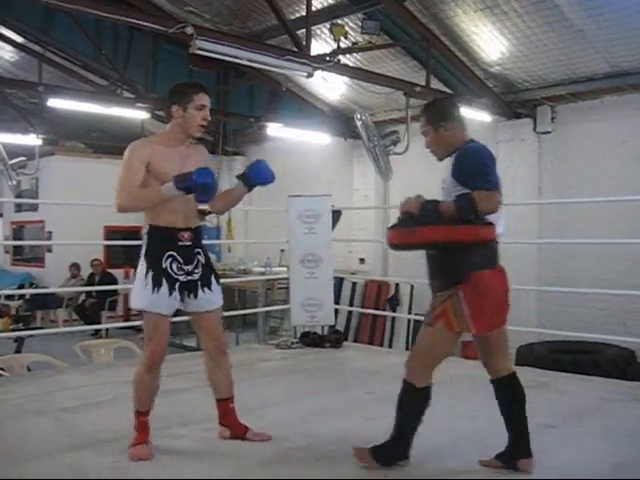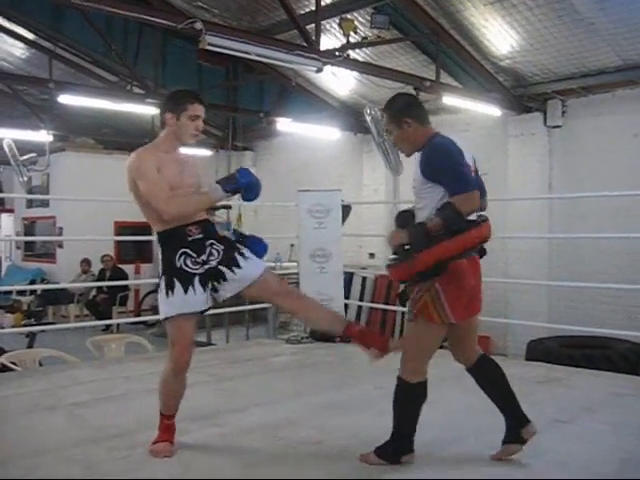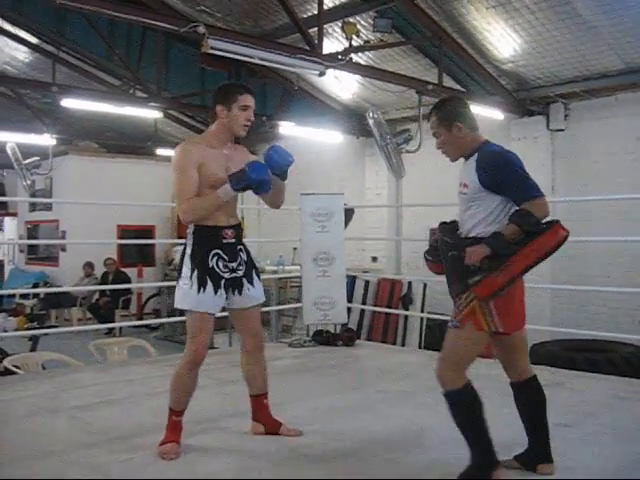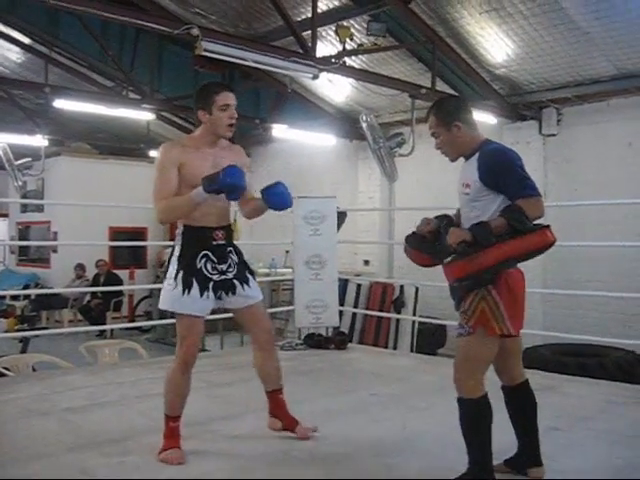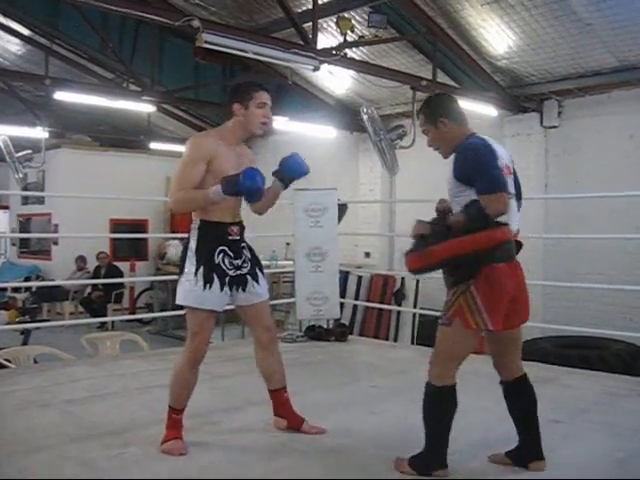
dt=0.4s
person 1, frame 1
left shoulder: (472, 155)
right shoulder: (476, 157)
left elbow: (489, 202)
left wrist: (426, 208)
right wrist: (432, 210)
left hip: (465, 281)
right hip: (488, 273)
left knee: (418, 367)
right knee: (498, 366)
left ankle: (394, 450)
right ankle: (519, 451)
person 1, frame 2
left shoulder: (438, 151)
right shoulder: (448, 151)
left elbow: (468, 201)
right elbow: (471, 204)
left wrist: (411, 235)
right wrist: (421, 218)
left hip: (442, 271)
right hip: (462, 265)
left knee: (411, 363)
right knee: (467, 352)
left ankle: (398, 447)
right ankle: (518, 426)
person 1, frame 3
left shoulder: (496, 158)
right shoulder: (474, 163)
left elbow: (538, 207)
left wrist: (490, 247)
left knee: (448, 371)
right knee: (518, 369)
person 1, frame 4
left shoulder: (496, 156)
right shoulder: (473, 162)
left elbow: (533, 206)
left wrist: (475, 234)
right wrist: (442, 224)
left hip: (493, 282)
right hip: (492, 280)
left knee: (467, 379)
right knee: (510, 373)
person 1, frame 5
left shoulder: (470, 151)
right shoulder: (496, 151)
left elbow: (496, 204)
left wrist: (439, 225)
right wrist: (455, 207)
left hip: (480, 274)
right hip: (507, 269)
left knee: (441, 368)
right knee: (508, 367)
person 2, frame 1
left shoulder: (199, 155)
right shoulder: (142, 150)
left elbow: (216, 202)
right elbow: (123, 201)
left wrist: (245, 184)
right wrist: (174, 186)
left hip: (195, 251)
right hip: (160, 253)
left knee: (216, 344)
right knee: (156, 352)
left ankle: (229, 422)
right ankle: (141, 432)
person 2, frame 2
left shoulder: (182, 162)
right shoulder: (142, 160)
right elbow: (167, 209)
right wrist: (224, 188)
left hip: (214, 246)
right hip: (178, 255)
left knee: (290, 298)
right knee: (180, 355)
left ankle: (370, 340)
right ankle: (166, 431)
person 2, frame 3
left shoulder: (244, 155)
right shoulder: (190, 151)
left elbow: (275, 202)
right elbow: (187, 212)
left wrist: (279, 174)
right wrist: (232, 187)
left hip: (237, 250)
right hip: (204, 252)
left knee: (254, 340)
right knee: (197, 350)
left ankle: (262, 417)
right ankle: (173, 430)
person 2, frame 4
left shoulder: (236, 155)
right shoulder: (173, 152)
left elbow: (247, 209)
right elbow: (163, 212)
left wrist: (267, 200)
right wrist: (204, 190)
left hip: (228, 251)
right hip: (193, 253)
left knee: (265, 334)
right knee: (187, 353)
left ankle: (279, 414)
right ankle: (171, 436)
person 2, frame 5
left shoulder: (246, 155)
right shoulder: (203, 144)
right elbow: (176, 202)
left wrist: (281, 182)
right wrist: (223, 188)
left hip: (239, 247)
right hip: (208, 248)
left knee: (266, 334)
right knee: (197, 347)
left ankle: (284, 413)
right ankle: (173, 428)
